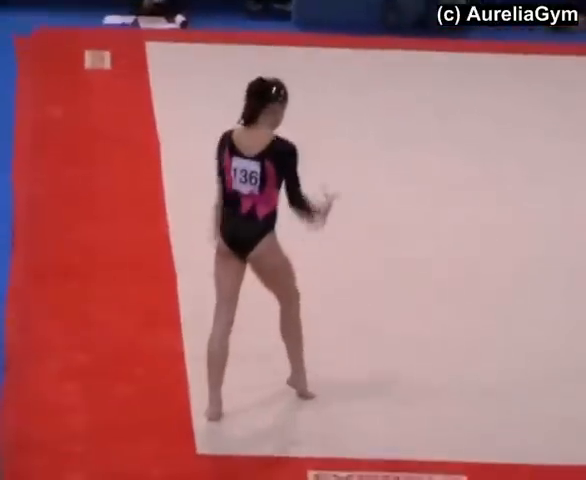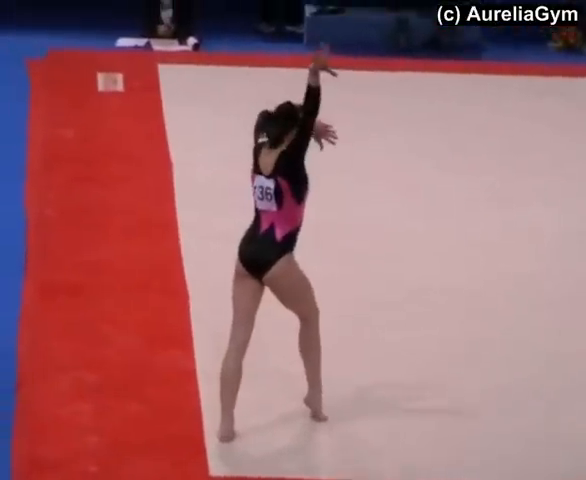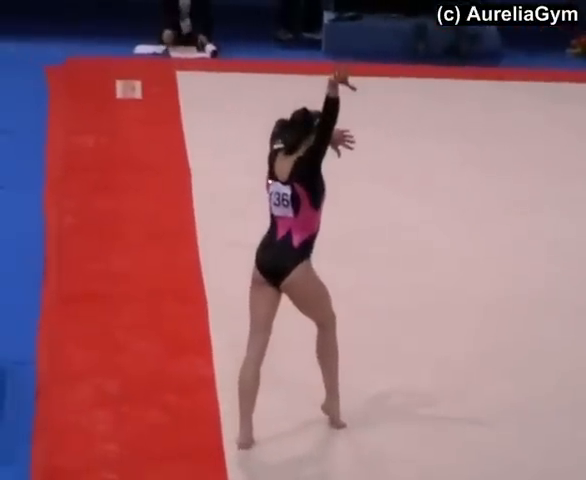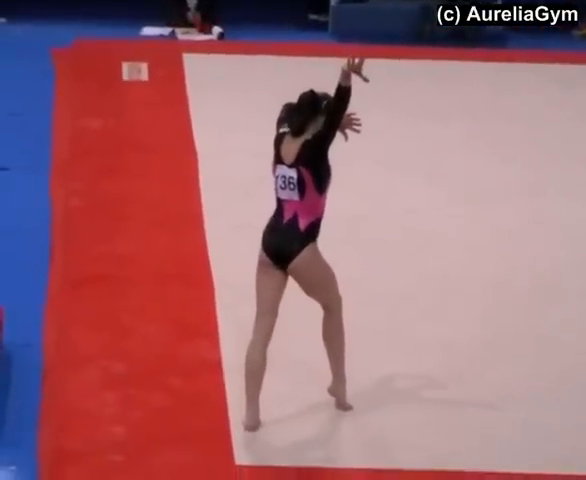
dt=1s
person 1, frame 1
left shoulder: (227, 140)
right shoulder: (283, 148)
left elbow: (224, 188)
right elbow: (294, 199)
right wrist: (315, 212)
left hip: (228, 234)
right hip: (259, 237)
left knee: (223, 318)
right knee: (290, 302)
left ankle: (214, 402)
right ankle: (299, 379)
person 1, frame 2
left shoulder: (260, 152)
right shoulder: (290, 160)
left elbow: (266, 118)
right elbow: (307, 120)
left wrist: (309, 127)
right wrist: (315, 76)
left hip: (247, 253)
right hip: (275, 259)
left knee: (238, 339)
right knee: (309, 317)
left ankle: (226, 423)
right ankle: (315, 397)
person 1, frame 3
left shoulder: (275, 159)
right shoulder: (307, 167)
left elbow: (290, 130)
right elbow: (324, 133)
left wrist: (328, 136)
right wrist: (334, 89)
left hip: (264, 260)
right hip: (292, 265)
left knee: (255, 346)
right knee: (327, 323)
left ankle: (245, 430)
right ankle: (332, 404)
person 1, frame 4
left shoulder: (281, 141)
right shoulder: (314, 149)
left elbow: (300, 117)
right elbow: (333, 118)
left wrist: (335, 122)
right wrist: (346, 81)
left hip: (271, 241)
right hip: (299, 247)
left knee: (262, 328)
right knee: (333, 306)
left ankle: (251, 412)
right ankle: (339, 386)
